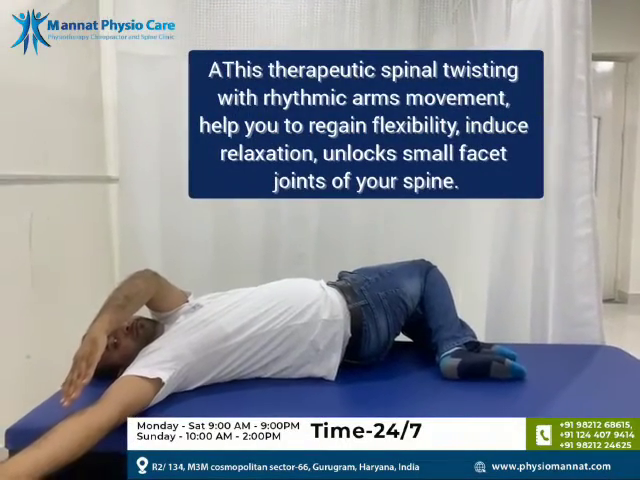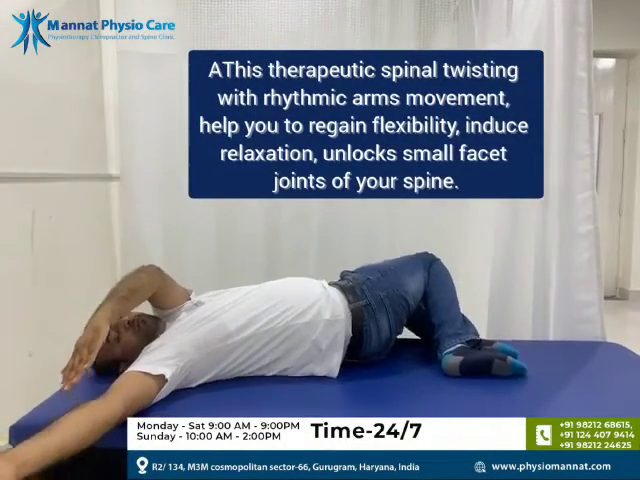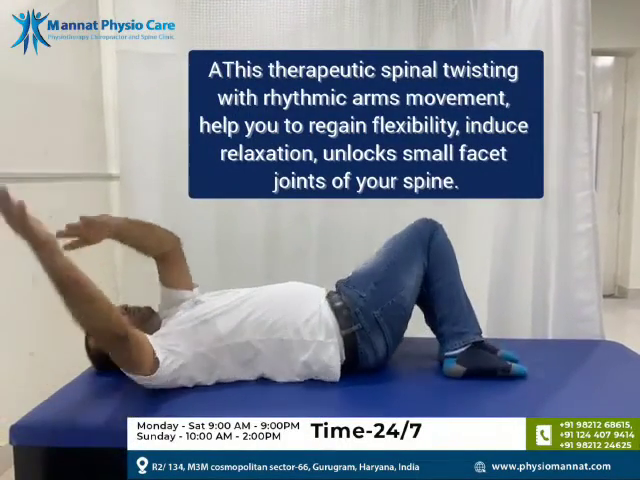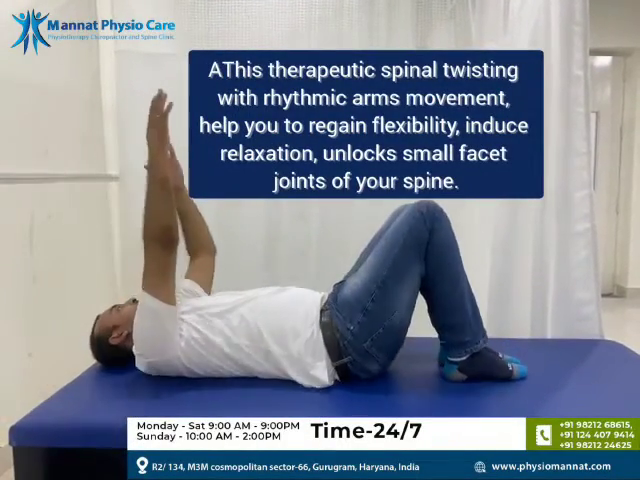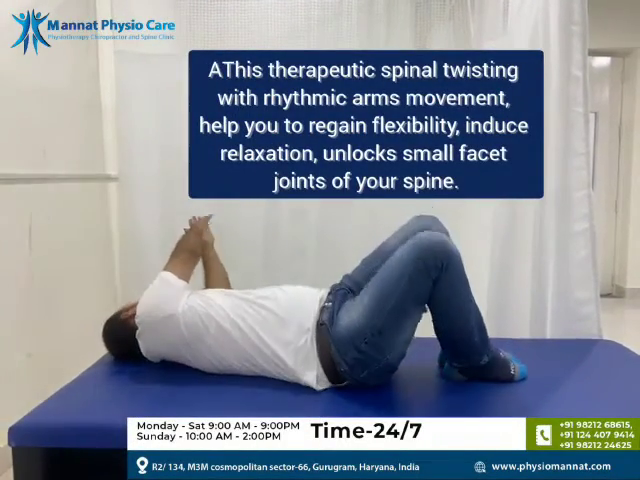
dt=0.5s
person 1, frame 1
left shoulder: (176, 317)
right shoulder: (161, 364)
left elbow: (146, 279)
right elbow: (104, 415)
left wrist: (98, 323)
left hip: (337, 299)
right knee: (424, 272)
left ankle: (456, 350)
right ankle: (458, 350)
person 1, frame 2
left shoulder: (177, 315)
right shoulder: (160, 361)
left elbow: (151, 275)
right elbow: (109, 409)
left wrist: (102, 312)
left hip: (339, 302)
right hip: (352, 315)
left knee: (422, 279)
right knee: (427, 266)
left ankle: (458, 346)
right ankle: (460, 347)
person 1, frame 3
left shoulder: (176, 312)
right shoulder: (159, 362)
left elbow: (168, 244)
right elbow: (113, 336)
left wrist: (108, 226)
left hip: (335, 309)
right hip: (349, 333)
left knee: (421, 244)
right knee: (426, 233)
left ankle: (462, 347)
right ankle: (463, 348)
person 1, frame 4
left shoulder: (179, 315)
right shoulder: (154, 344)
left elbow: (204, 250)
right elbow: (161, 243)
left wrist: (175, 187)
left hip: (330, 320)
right hip: (346, 340)
left knee: (416, 220)
right knee: (423, 215)
left ankle: (463, 353)
right ankle: (468, 354)
person 1, frame 5
left shoulder: (172, 320)
right shoulder: (156, 318)
left elbow: (219, 298)
right elbow: (185, 252)
left wrist: (206, 244)
right wrist: (199, 237)
left hip: (330, 307)
right hip: (343, 351)
left knee: (426, 229)
right knee: (433, 251)
left ankle: (461, 356)
right ankle: (476, 361)
